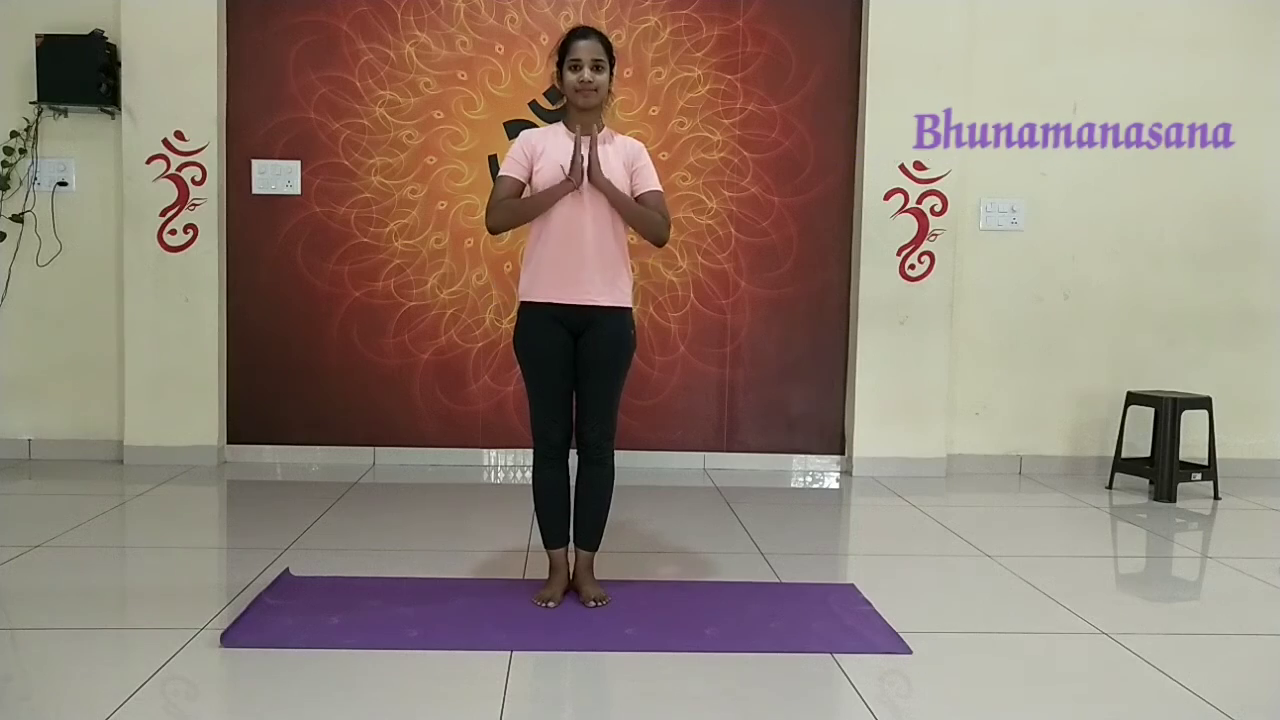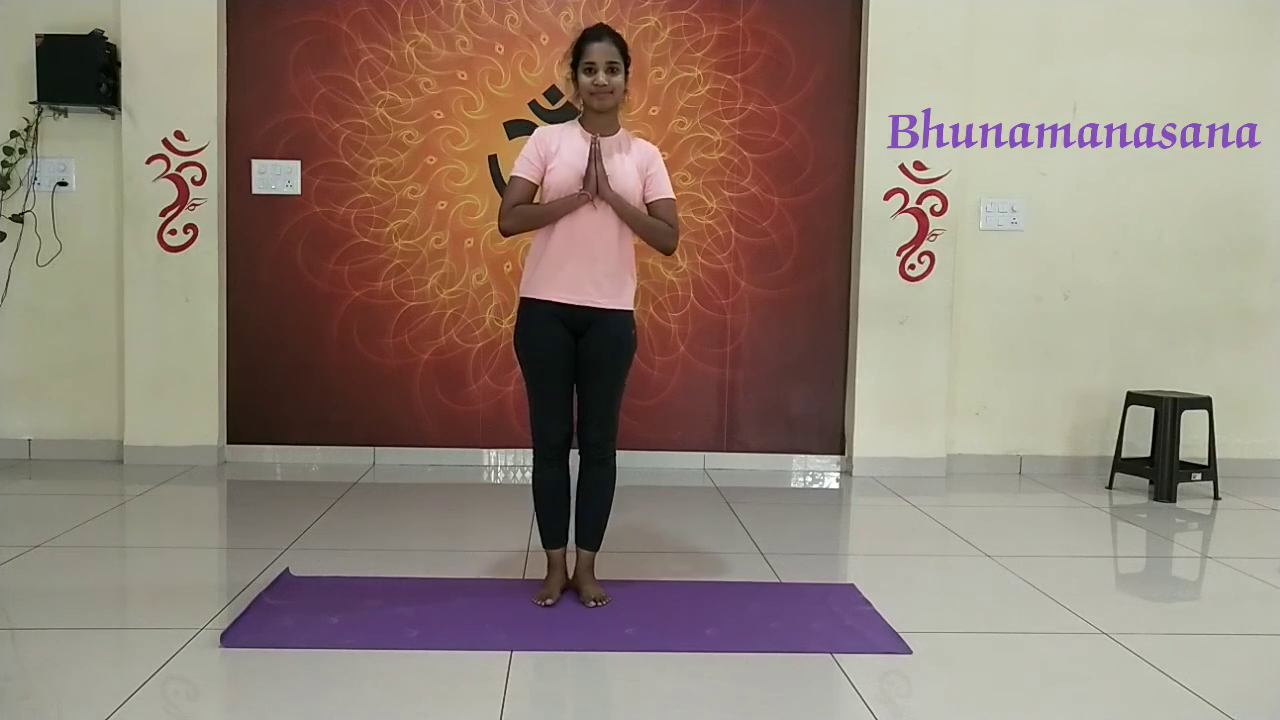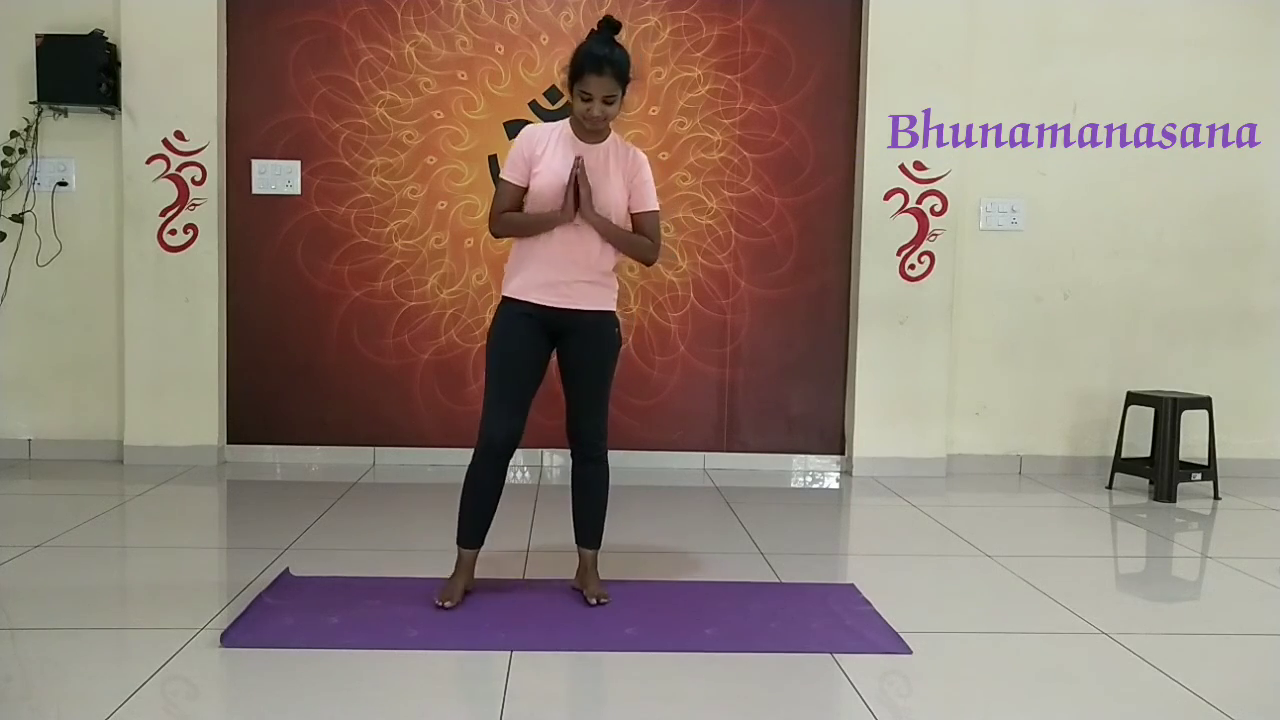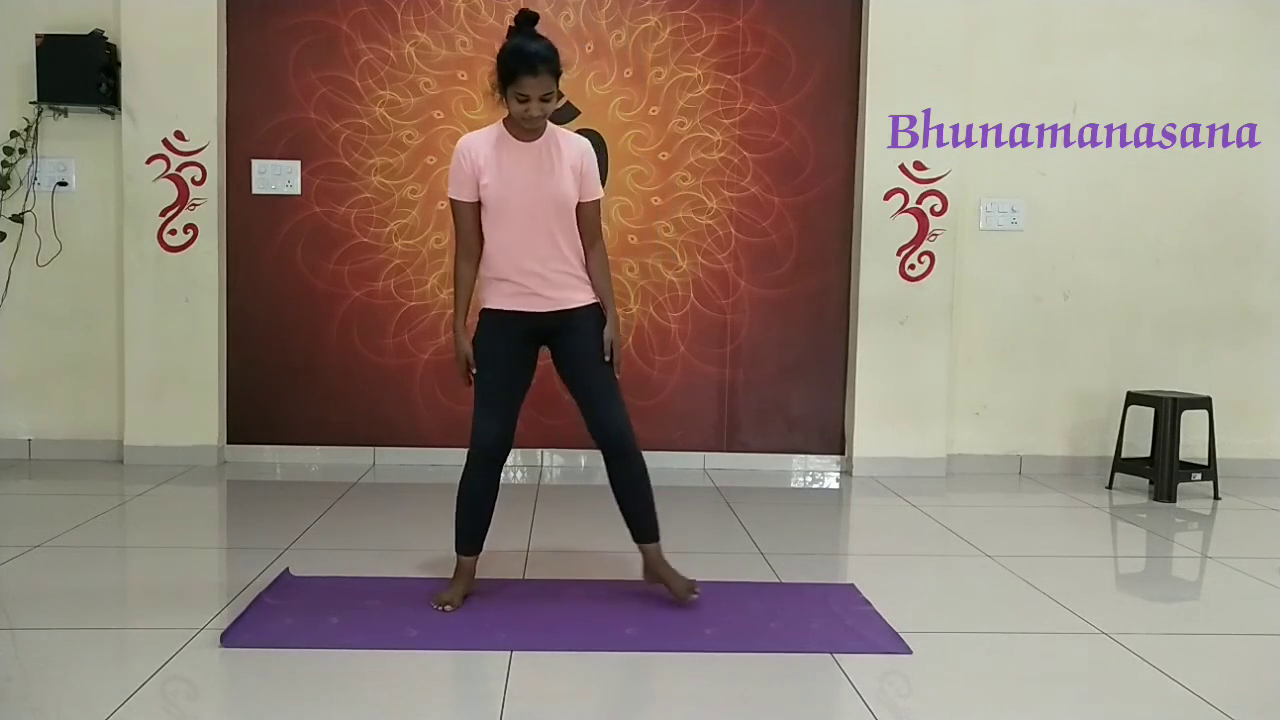
dt=0.5s
person 1, frame 1
left shoulder: (630, 152)
right shoulder: (531, 143)
left elbow: (660, 231)
right elbow: (495, 218)
left wrist: (601, 182)
right wrist: (566, 183)
left hip: (608, 313)
right hip: (543, 310)
left knee: (597, 441)
right knee: (550, 440)
left ankle: (585, 566)
right ankle: (557, 566)
person 1, frame 2
left shoulder: (644, 155)
right shoulder: (546, 141)
left elbow: (668, 238)
right elbow: (509, 219)
left wrist: (611, 196)
right wrist: (578, 196)
left hip: (609, 315)
right hip: (545, 309)
left knee: (598, 442)
right knee: (550, 439)
left ankle: (587, 565)
right ankle: (555, 564)
person 1, frame 3
left shoulder: (632, 161)
right shoulder: (533, 141)
left elbow: (650, 248)
right elbow: (499, 220)
left wrist: (594, 216)
right wrist: (556, 212)
left hip: (593, 317)
right hip: (524, 308)
left knee: (589, 441)
right knee: (496, 436)
left ankle: (587, 566)
right ankle: (464, 565)
person 1, frame 4
left shoulder: (577, 151)
right shoulder: (473, 151)
left elbow: (593, 242)
right elbow: (468, 248)
left wrist: (612, 317)
right wrist: (461, 328)
left hip: (575, 313)
right hip: (504, 317)
left knee: (616, 434)
right knee: (488, 445)
left ankle: (653, 559)
right ankle: (465, 571)
